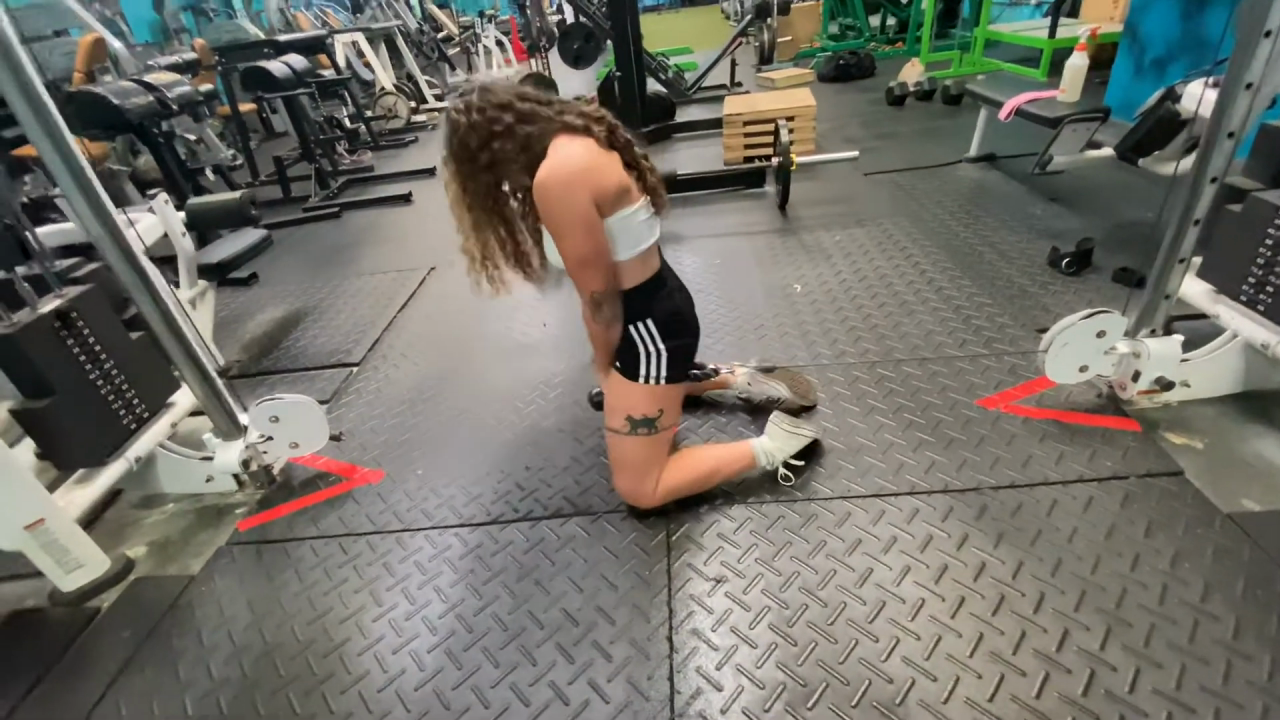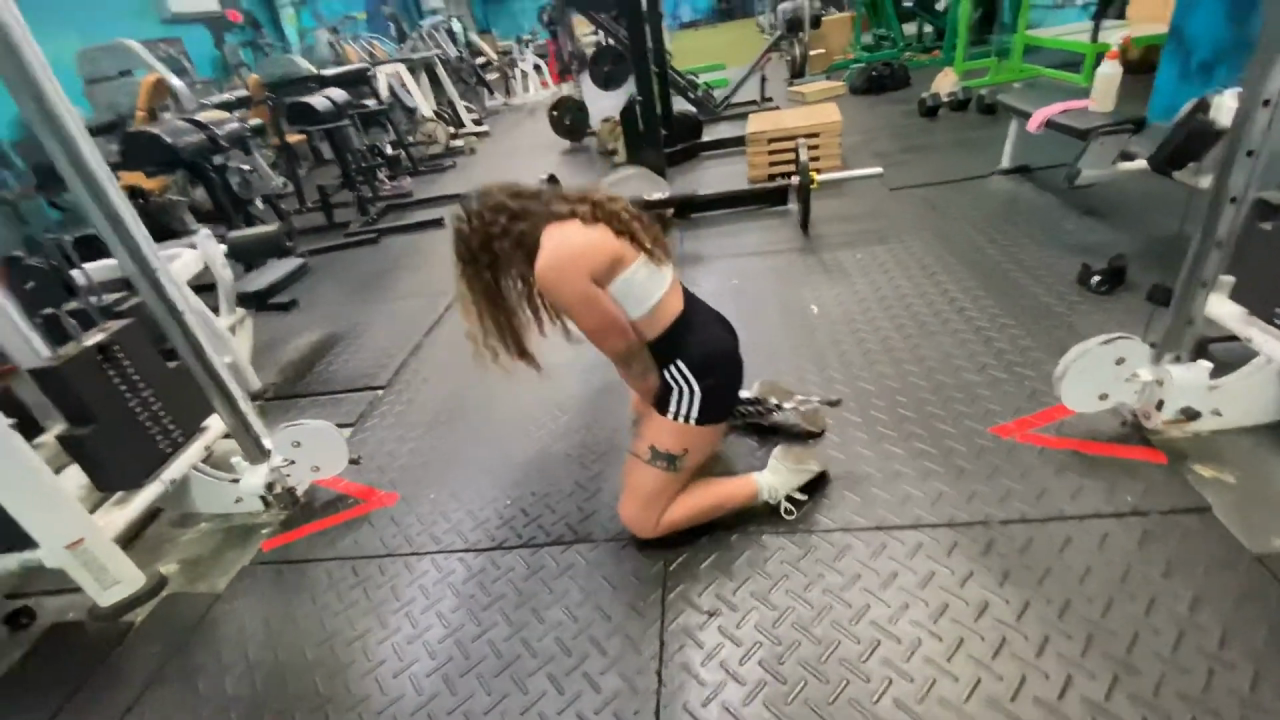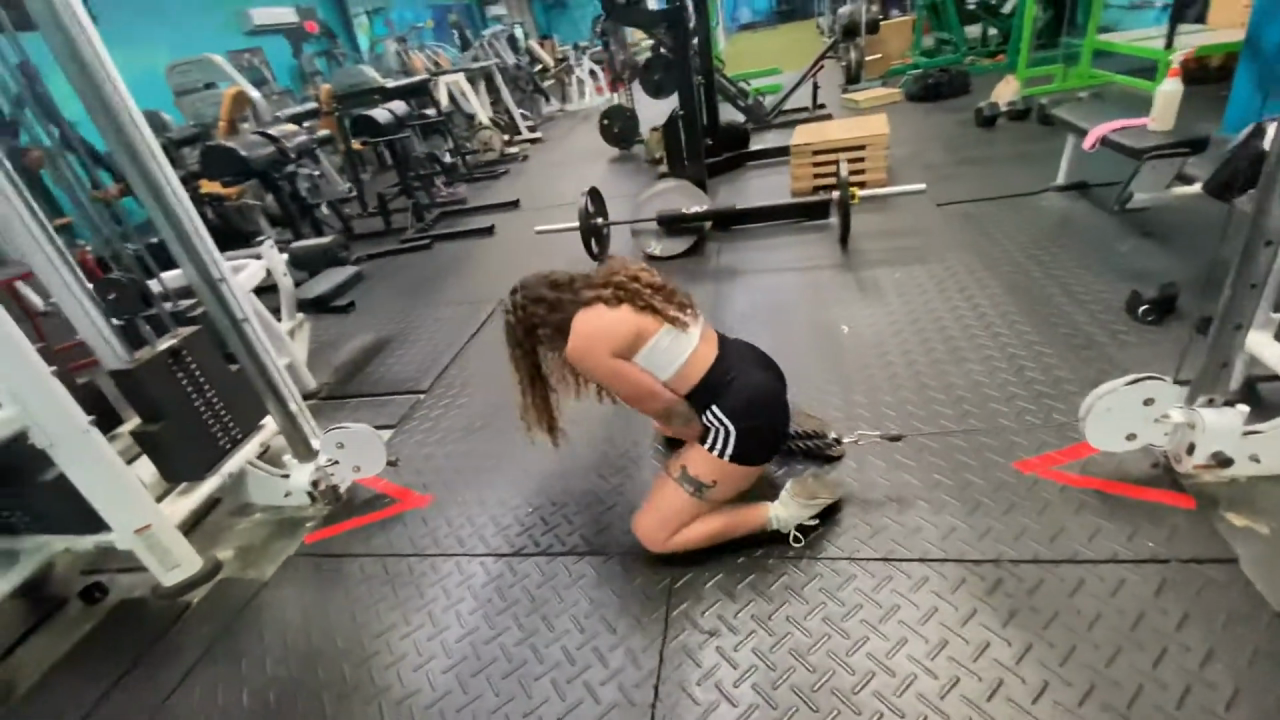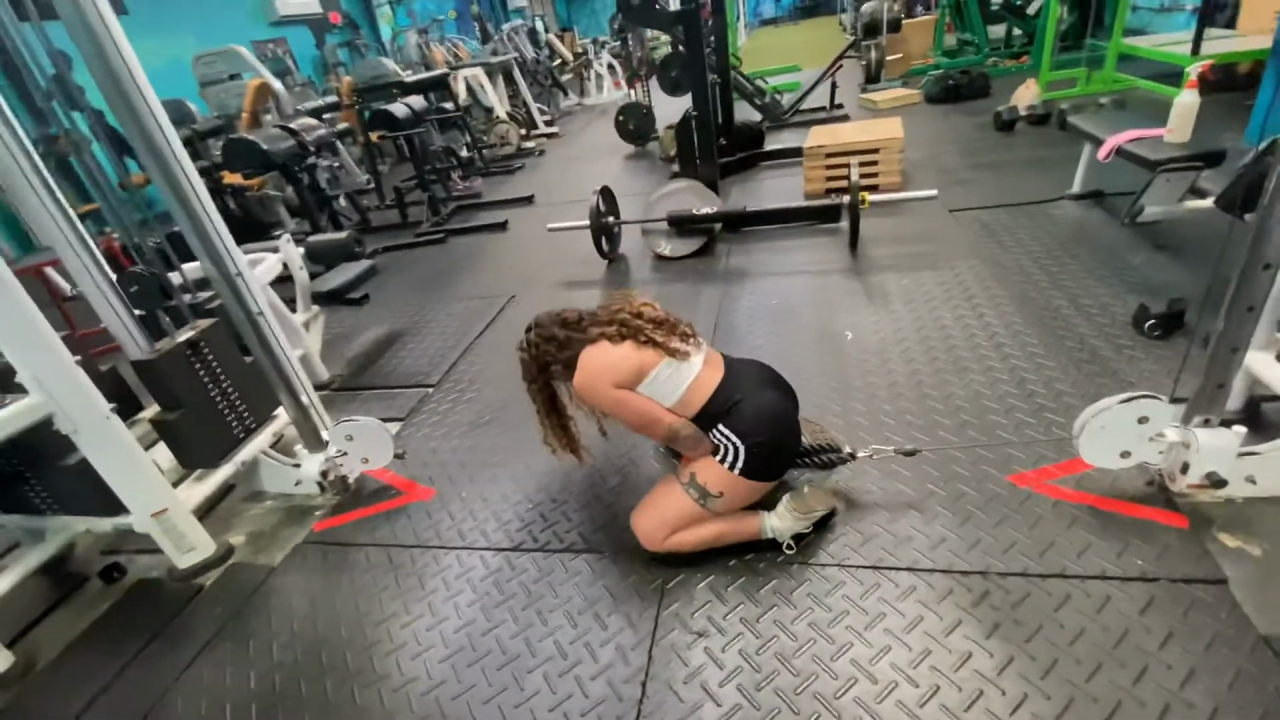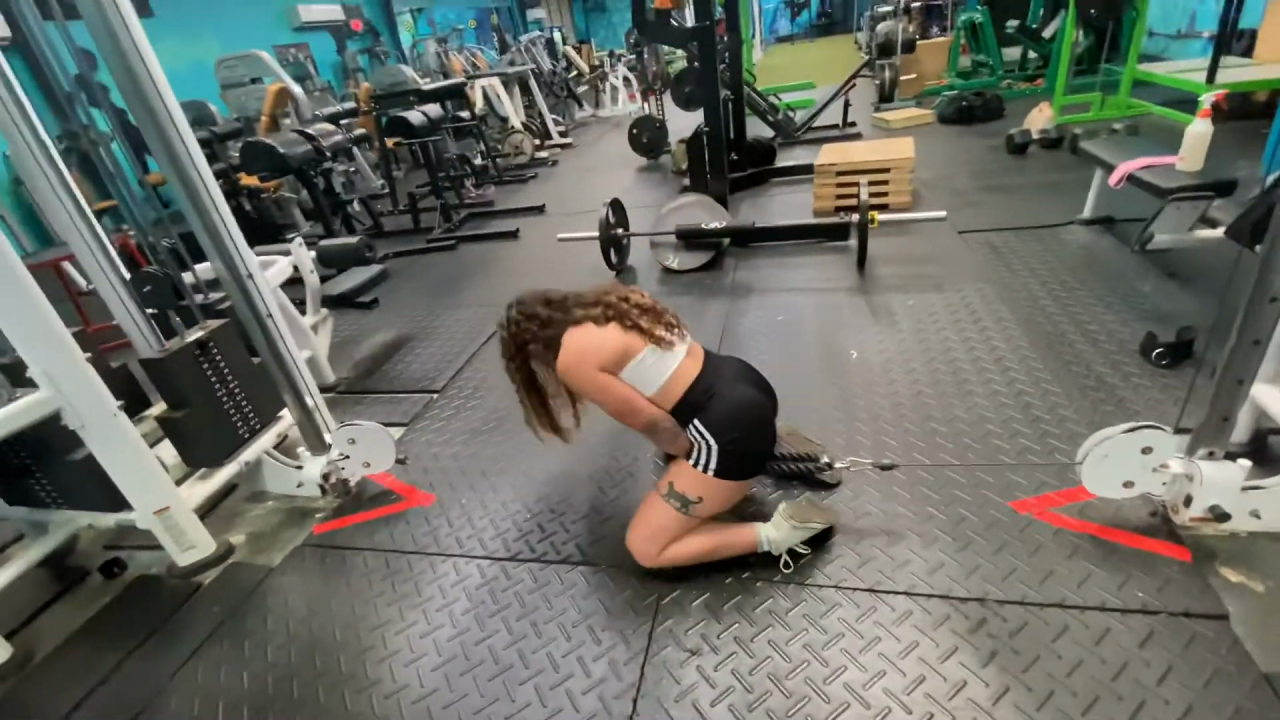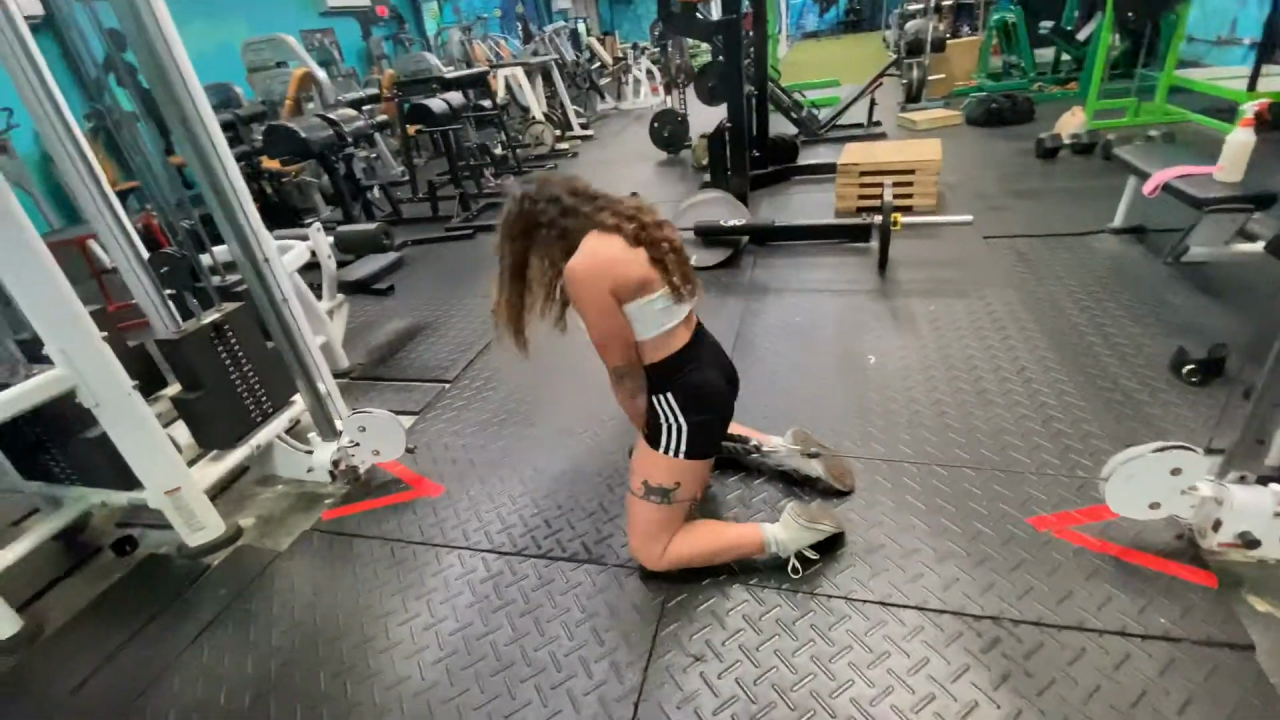
dt=0.3s
person 1, frame 1
left shoulder: (557, 176)
right shoulder: (573, 135)
left elbow: (599, 293)
left wrist: (604, 364)
left hip: (652, 326)
right hip: (658, 304)
left knee: (640, 489)
right knee: (627, 388)
left ankle: (769, 449)
right ankle: (743, 380)
person 1, frame 2
left shoulder: (554, 263)
right shoulder: (573, 215)
left elbow: (624, 351)
left wrist: (651, 403)
left hip: (695, 367)
right hip: (705, 336)
left knee: (641, 518)
right knee: (648, 413)
left ankle: (769, 484)
person 1, frame 3
left shoulder: (583, 346)
right shoulder: (610, 284)
left elbow: (666, 408)
left wrist: (706, 444)
left hip: (746, 416)
right hip: (755, 370)
left knee: (652, 532)
right knee: (668, 430)
left ankle: (781, 512)
right ankle: (779, 428)
person 1, frame 4
left shoulder: (589, 379)
right shoulder: (619, 315)
left elbow: (673, 431)
left wrist: (715, 460)
left hip: (756, 437)
right hip: (764, 385)
left knee: (649, 530)
left ankle: (777, 521)
right ankle: (789, 438)
person 1, frame 5
left shoulder: (573, 357)
right shoulder: (607, 303)
left elbow: (650, 422)
left wrist: (690, 455)
left hip: (730, 423)
right hip: (744, 385)
left knee: (645, 547)
left ankle: (774, 534)
right ankle: (764, 449)
person 1, frame 6
left shoulder: (584, 268)
right shoulder: (629, 220)
left elbow: (622, 367)
left wrist: (646, 428)
left hip: (683, 397)
right hip: (709, 369)
left knee: (651, 550)
left ankle: (785, 534)
right ankle: (782, 449)
